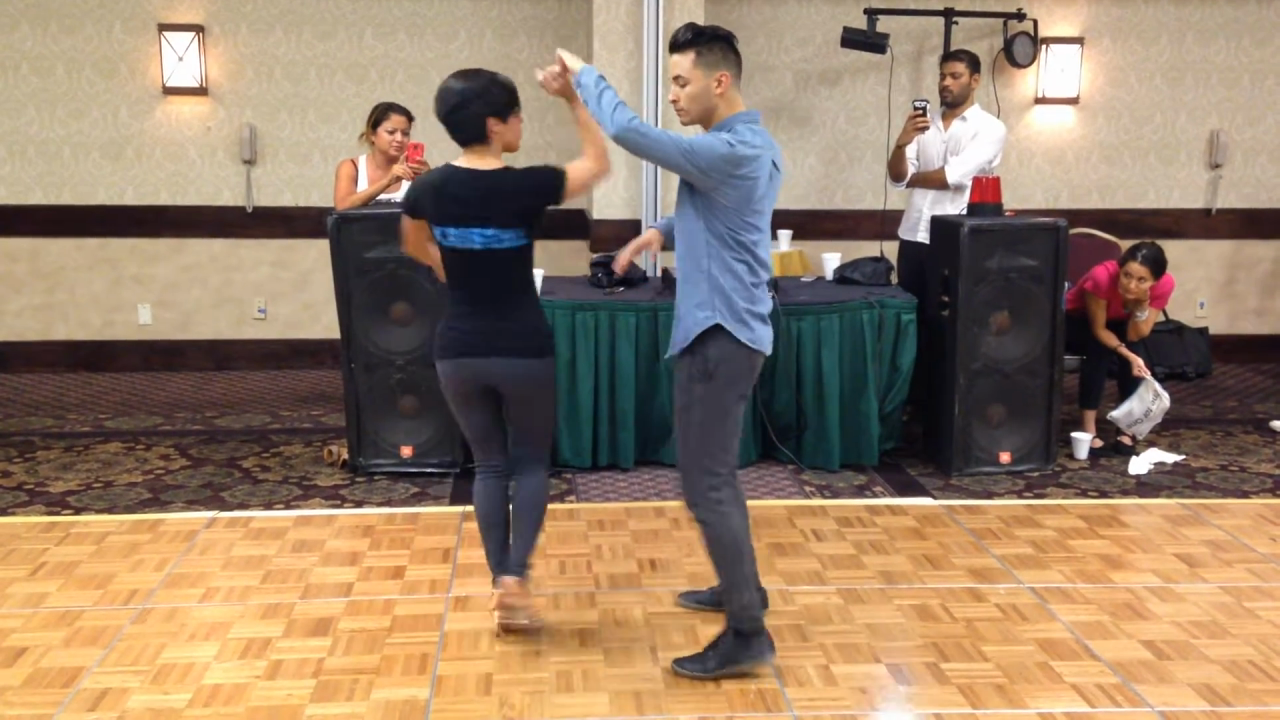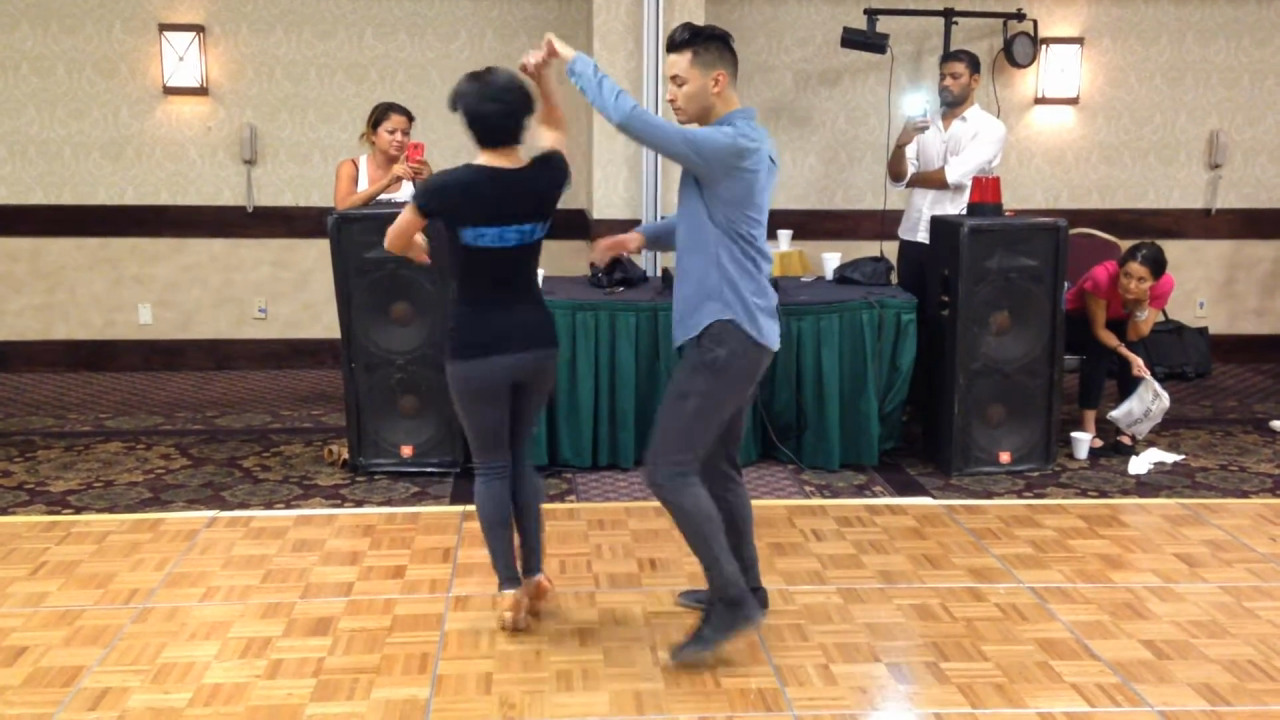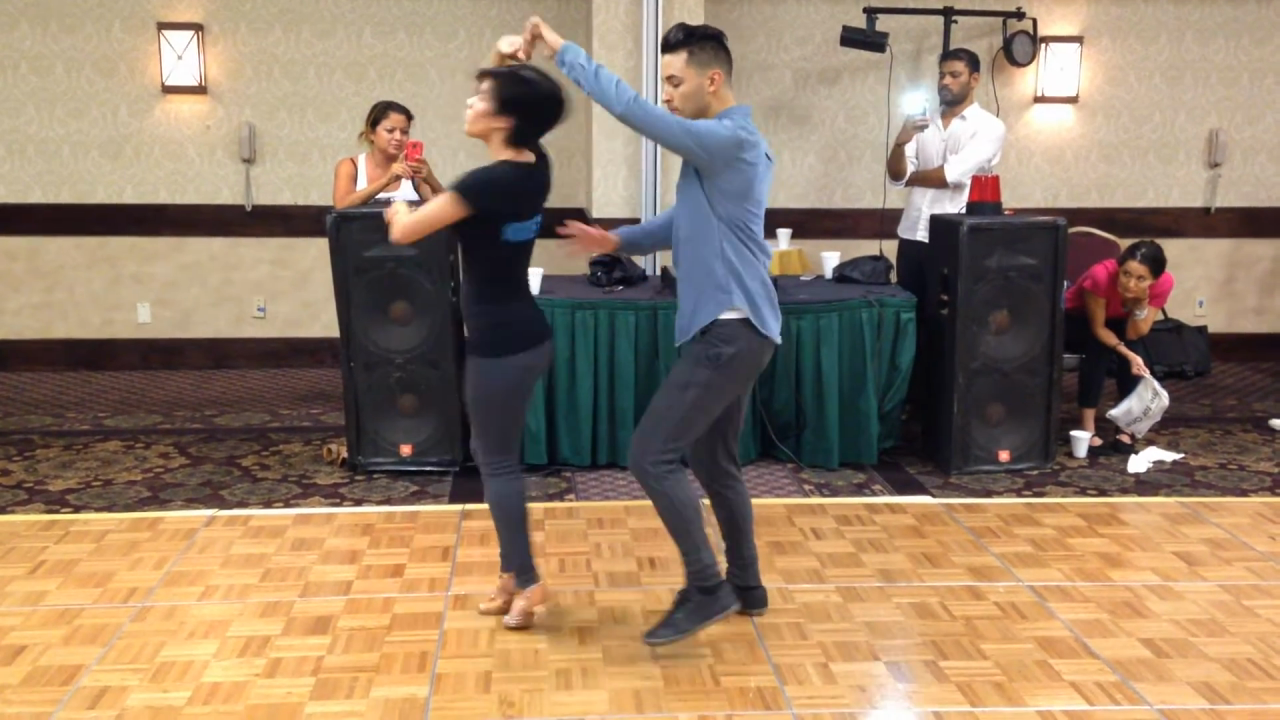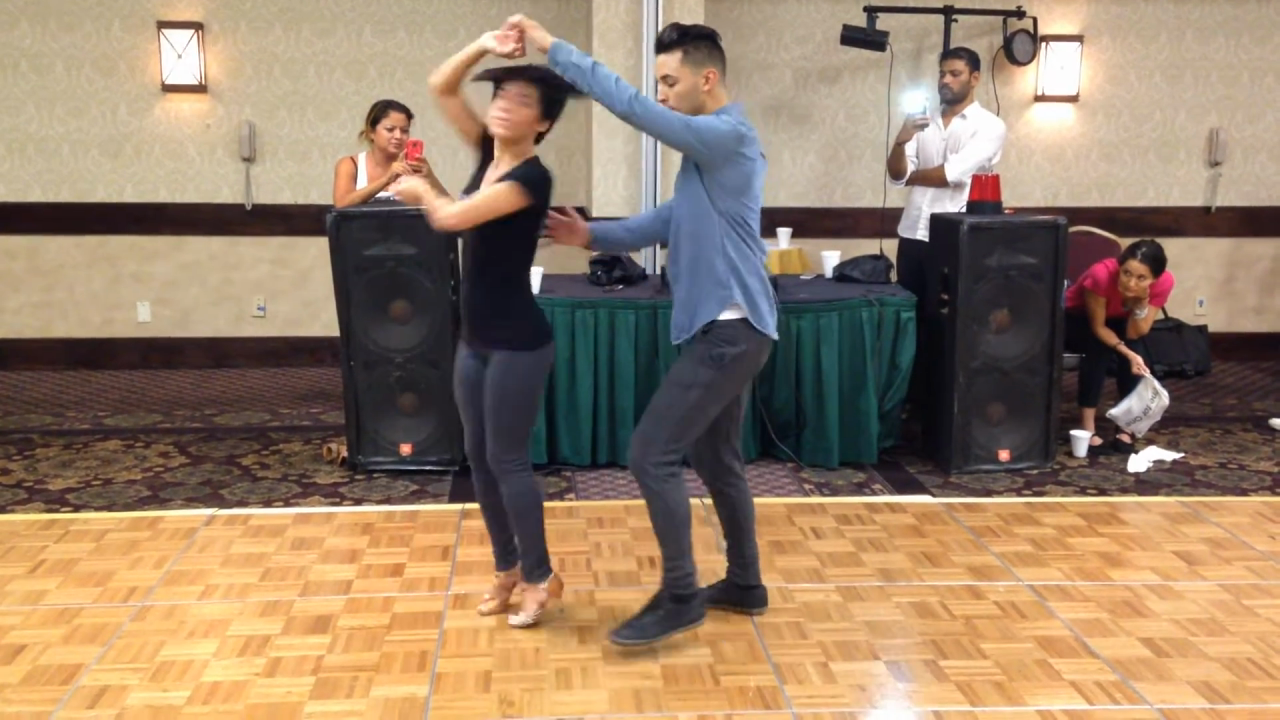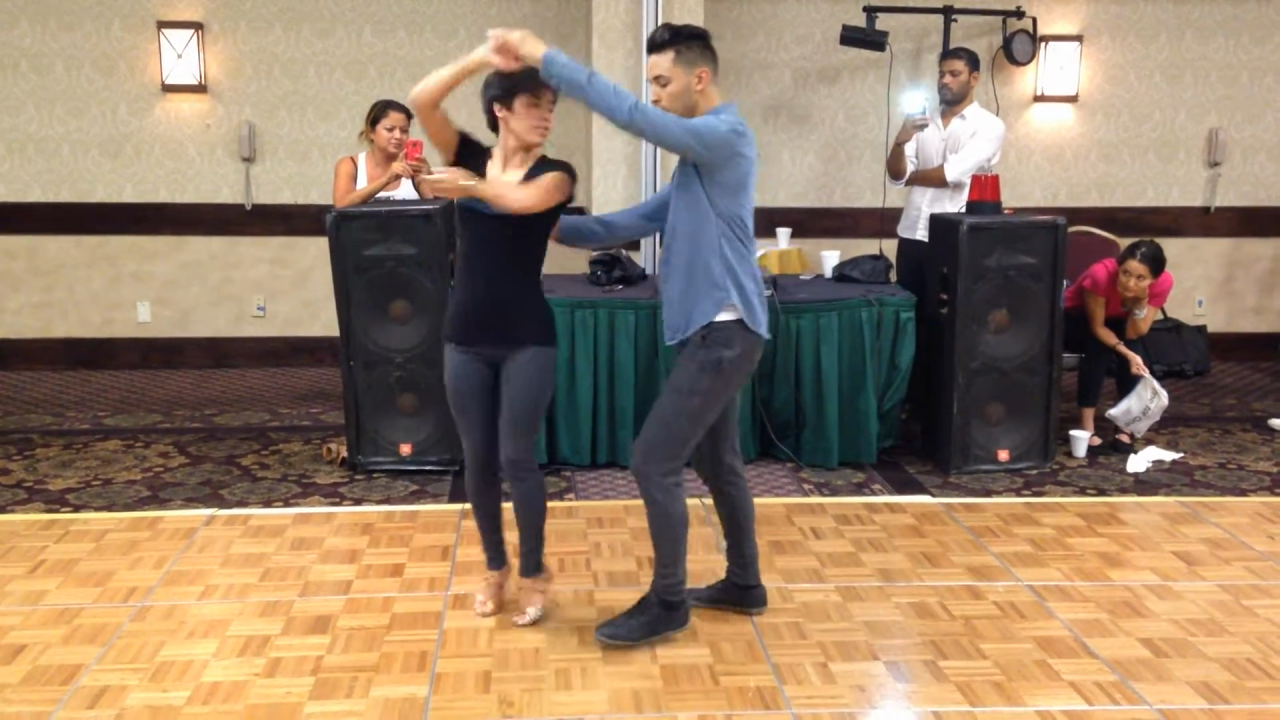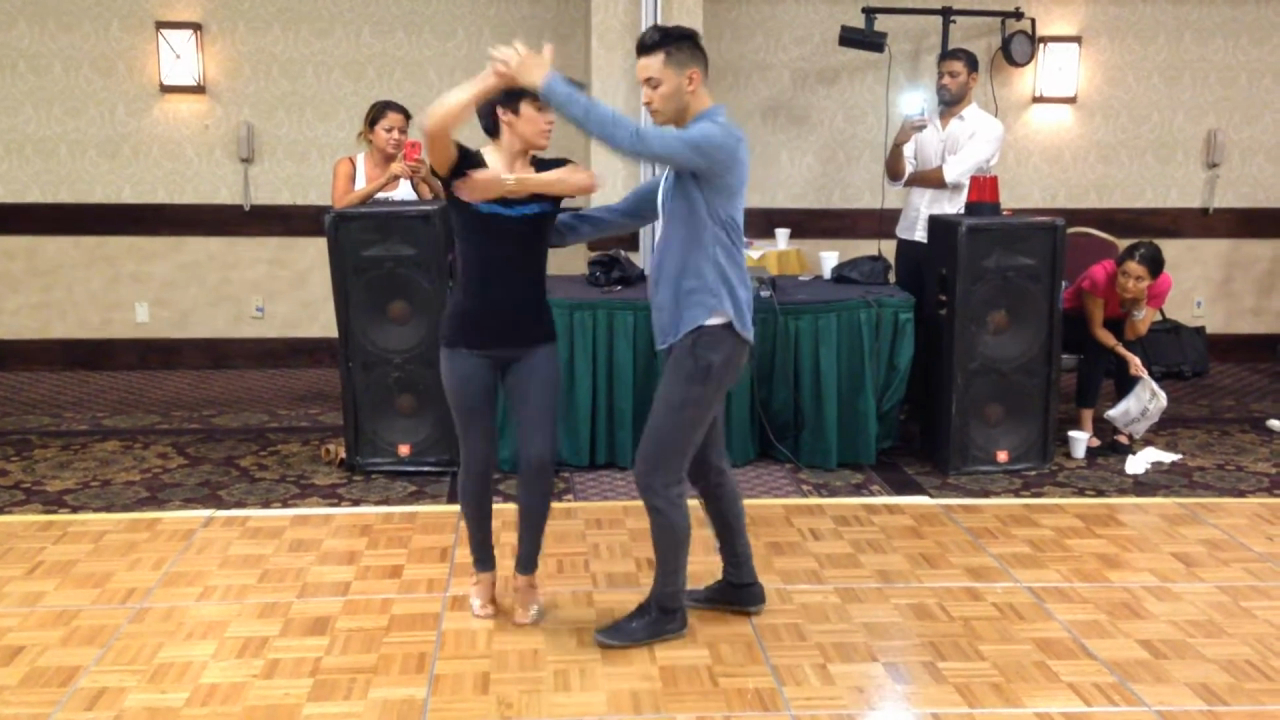
dt=0.1s
person 1, frame 1
left shoulder: (729, 151)
right shoulder: (752, 146)
left elbow: (629, 133)
left wrist: (584, 74)
right wrist: (662, 231)
left hip: (719, 336)
right hip: (724, 333)
left knee: (709, 484)
right knee: (711, 472)
left ankle: (745, 634)
right ankle: (742, 586)
person 1, frame 2
left shoulder: (731, 147)
right shoulder: (741, 147)
left elbow: (631, 119)
left wrist: (574, 62)
right wrist: (643, 237)
left hip: (725, 335)
right hip: (735, 334)
left knee: (667, 469)
right knee: (715, 465)
left ankle: (726, 598)
right ankle: (742, 586)
person 1, frame 3
left shoulder: (730, 140)
right shoulder: (728, 144)
left elbow: (629, 109)
right elbow: (690, 221)
left wrist: (563, 50)
right wrist: (621, 240)
left hip: (729, 329)
right hip: (735, 328)
left knee: (651, 455)
right knee: (714, 460)
left ankle: (707, 587)
right ankle: (744, 584)
person 1, frame 4
left shoulder: (729, 137)
right shoulder: (711, 149)
left elbow: (632, 108)
right elbow: (670, 223)
left wrist: (552, 46)
right wrist: (594, 236)
left hip: (729, 329)
right hip: (722, 327)
left knee: (651, 454)
right knee: (717, 459)
left ankle: (679, 596)
right ankle: (744, 583)
person 1, frame 5
left shoulder: (725, 136)
right shoulder: (702, 150)
left elbow: (630, 115)
right elbow: (650, 217)
left wrist: (544, 58)
right wrist: (569, 230)
left hip: (721, 330)
right hip: (714, 328)
left knee: (655, 464)
right knee: (717, 461)
left ankle: (667, 602)
right ankle: (744, 582)
person 1, frame 6
left shoulder: (718, 139)
right shoulder: (686, 149)
left elbow: (631, 138)
right elbow: (630, 213)
left wrist: (549, 84)
right wrist: (548, 231)
left hip: (710, 331)
right hip: (691, 328)
left knee: (658, 471)
right knee: (704, 462)
left ankle: (666, 608)
right ankle: (741, 582)
person 2, frame 1
left shoulder: (428, 187)
right shoulder: (524, 185)
left elbow: (413, 245)
right elbow: (597, 163)
right wrist: (571, 96)
left hip: (457, 351)
right hip: (523, 350)
left knee: (490, 466)
right knee: (531, 464)
left ankle: (503, 585)
right ankle: (515, 579)
person 2, frame 2
left shoulder: (446, 186)
right shoulder: (545, 177)
left elbow: (395, 243)
right elbow: (557, 126)
left wrist: (418, 246)
right wrist: (543, 79)
left hip: (478, 350)
right hip: (536, 343)
left knee: (489, 466)
right knee: (519, 457)
left ankle: (512, 587)
right ankle: (533, 575)
person 2, frame 3
left shoulder: (484, 184)
right shoulder: (534, 166)
left elbow: (403, 232)
right elbow: (538, 117)
left wrist: (399, 208)
right wrist: (515, 63)
left hip: (499, 346)
right hip: (527, 337)
left knee: (497, 463)
right knee: (501, 457)
left ankle: (526, 582)
right ankle: (517, 576)
person 2, frame 4
left shoulder: (530, 175)
right shoulder: (487, 155)
left elbow: (453, 218)
right elbow: (445, 89)
left wrist: (418, 190)
right wrist: (484, 48)
left hip: (519, 343)
right hip: (479, 340)
left knee: (504, 460)
right knee: (482, 458)
left ankle: (541, 577)
right ankle: (510, 569)
person 2, frame 5
left shoulder: (553, 174)
right shoulder: (470, 157)
left elbow: (520, 199)
right elbow: (421, 101)
left wrist: (468, 185)
right wrist: (479, 58)
left hip: (527, 342)
right hip: (466, 341)
left knee: (516, 460)
right knee: (478, 462)
left ankle: (533, 573)
right ankle: (495, 568)
person 2, frame 6
left shoulder: (544, 175)
right shoulder: (460, 166)
left elbow: (588, 181)
right elbow: (434, 125)
left wrist: (516, 180)
right wrist: (495, 76)
left hip: (532, 343)
right hip: (468, 343)
left knee: (539, 457)
right knee: (477, 460)
left ankle: (525, 572)
right ankle: (481, 570)
person 3, frame 1
left shoulder: (990, 128)
right shoulder: (924, 124)
left elbow: (955, 176)
right elbow: (897, 178)
left wrist: (912, 178)
right wrist: (901, 144)
right hip: (913, 235)
person 3, frame 2
left shoulder: (990, 128)
right shoulder: (924, 124)
left elbow: (954, 176)
right elbow: (897, 178)
left wrist: (913, 172)
right wrist: (899, 147)
right hip: (913, 237)
person 3, frame 3
left shoulder: (989, 125)
right shoulder: (924, 122)
left elbow: (954, 173)
right elbow: (896, 174)
left wrist: (910, 178)
right wrist: (900, 143)
right hip: (913, 235)
right ankle: (912, 391)
person 3, frame 4
left shoulder: (989, 126)
right shoulder: (923, 126)
left elbow: (954, 174)
right elbow: (896, 176)
left wrist: (911, 176)
right wrist: (900, 144)
right hip: (913, 236)
person 3, frame 5
left shoulder: (988, 125)
right shoulder: (924, 121)
left elbow: (957, 171)
right elbow: (896, 175)
left wrist: (909, 177)
right wrist: (899, 143)
right hip: (913, 234)
right ankle: (912, 391)
person 3, frame 6
left shoulder: (987, 126)
right shoulder: (922, 122)
left elbow: (952, 174)
right elbow: (894, 176)
left wrist: (910, 177)
right wrist: (898, 143)
right hip: (911, 235)
right knee: (909, 318)
right ankle: (911, 394)
person 4, frame 1
left shoulder: (1164, 285)
right shoulder: (1102, 277)
left elbow: (1135, 336)
right elbow: (1098, 329)
left wrist: (1143, 303)
right wrist: (1129, 356)
left hip: (1118, 324)
right hip: (1076, 322)
left knee: (1135, 347)
right knee: (1100, 349)
right ankle: (1088, 430)
person 4, frame 2
left shoulder: (1164, 285)
right shoulder: (1102, 276)
left elbow: (1135, 336)
right elbow: (1098, 329)
left wrist: (1143, 303)
right wrist: (1128, 356)
left hip: (1118, 324)
right hip: (1076, 322)
left knee: (1134, 348)
right knee: (1100, 348)
right ankle: (1088, 429)
person 4, frame 3
left shoulder: (1164, 283)
right shoulder: (1101, 275)
left elbow: (1134, 335)
right elbow: (1097, 328)
left wrist: (1142, 302)
right wrist: (1127, 354)
left hip: (1117, 322)
right hip: (1075, 321)
left knee: (1134, 346)
right knee: (1099, 347)
right ankle: (1087, 428)
person 4, frame 4
left shoulder: (1164, 283)
right shoulder: (1101, 274)
left elbow: (1134, 334)
right elbow: (1097, 327)
left wrist: (1142, 301)
right wrist: (1128, 354)
left hip: (1117, 322)
right hip: (1076, 321)
left knee: (1134, 346)
right knee: (1099, 346)
right ankle: (1087, 428)
person 4, frame 5
left shoulder: (1163, 282)
right shoulder: (1101, 274)
left elbow: (1133, 334)
right elbow: (1097, 327)
left wrist: (1141, 301)
right wrist: (1127, 354)
left hip: (1116, 322)
right hip: (1075, 321)
left knee: (1133, 346)
right knee: (1099, 346)
right ankle: (1087, 428)
person 4, frame 6
left shoulder: (1161, 284)
right shoulder: (1099, 276)
left elbow: (1132, 335)
right elbow: (1095, 328)
left wrist: (1140, 303)
right wrist: (1126, 355)
left hip: (1115, 323)
right hip: (1073, 321)
left knee: (1131, 347)
right knee: (1098, 347)
left ankle: (1123, 428)
right ankle: (1085, 429)
